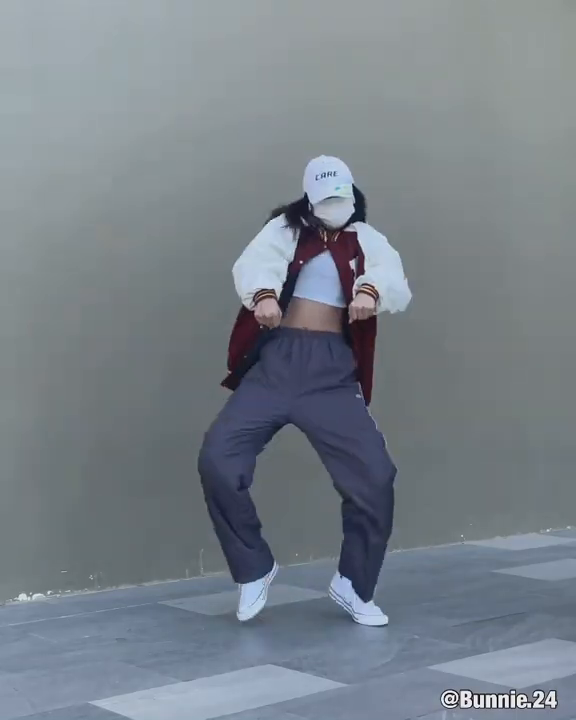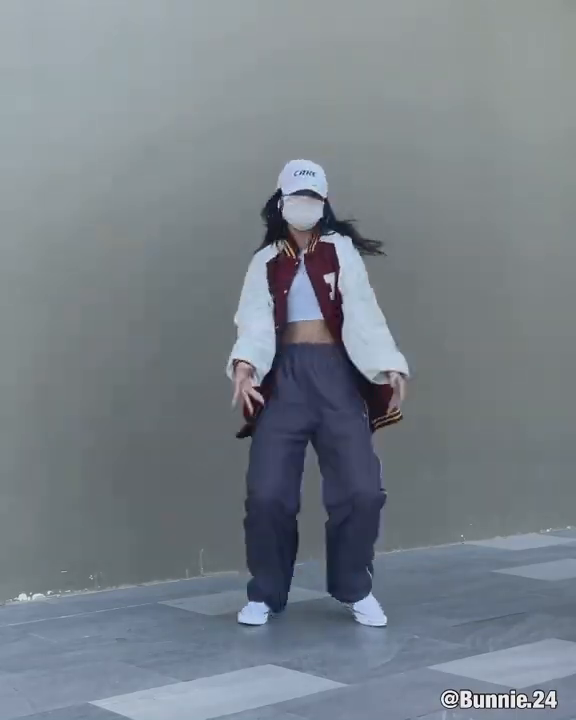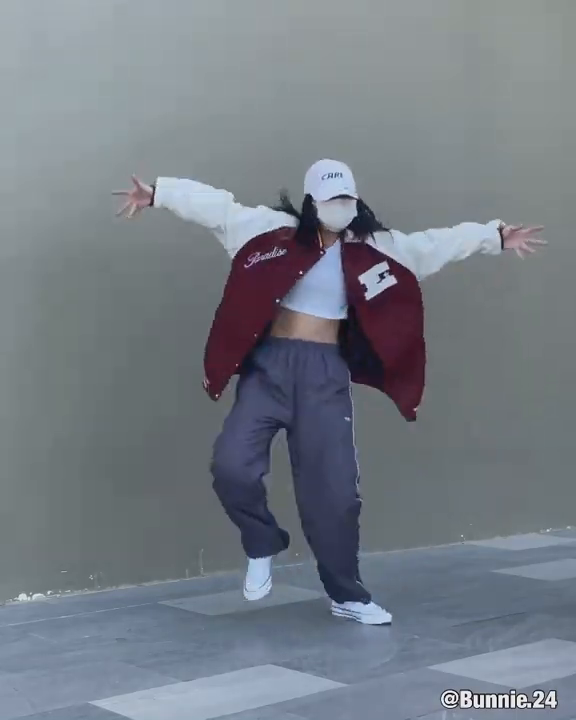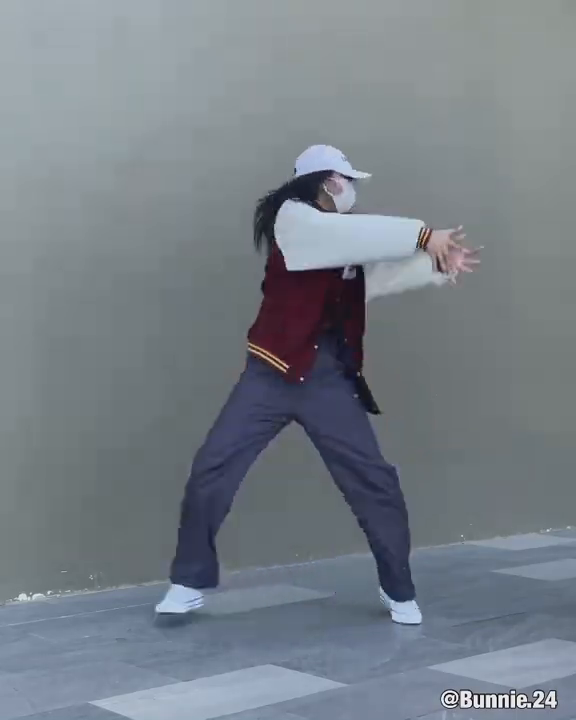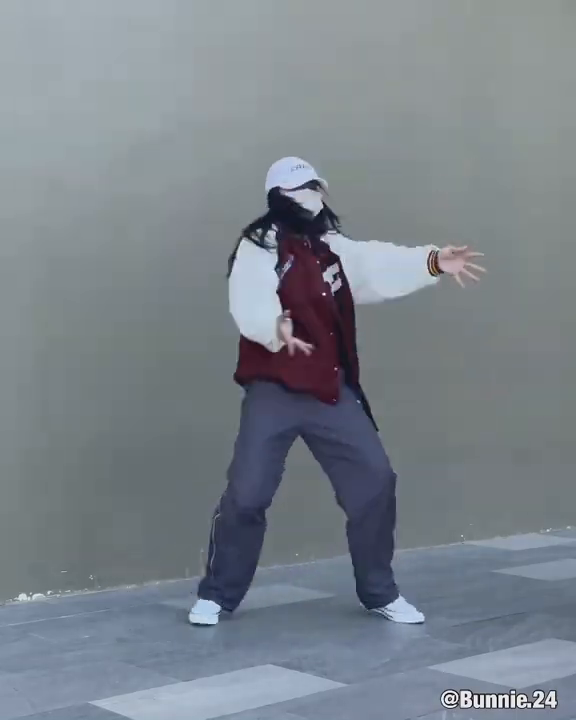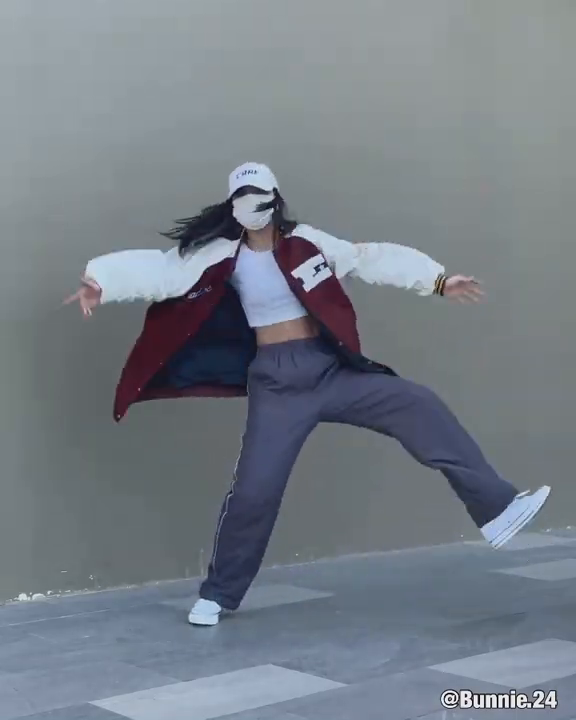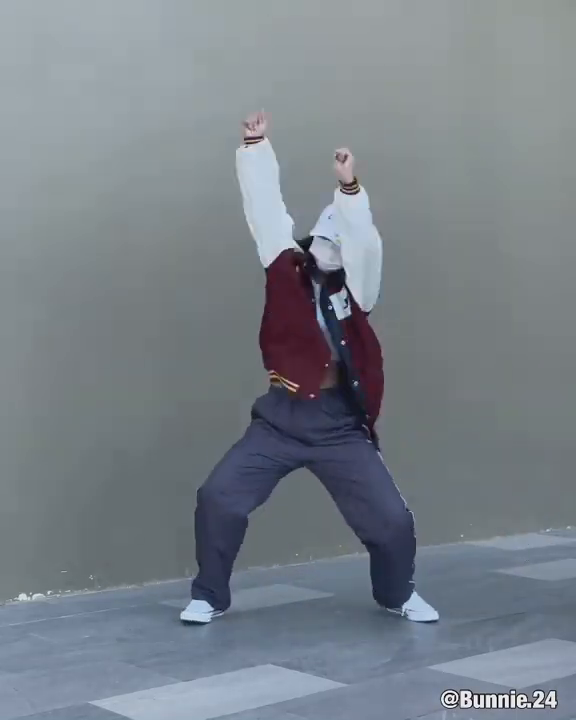
dt=0.3s
person 1, frame 1
left shoulder: (366, 239)
right shoulder: (285, 230)
left elbow: (396, 287)
right elbow: (255, 265)
left wrist: (371, 293)
right wrist: (263, 295)
left hip: (332, 371)
right hip: (275, 362)
left knee: (373, 476)
right knee: (217, 461)
left ankle: (354, 584)
right ankle: (254, 569)
person 1, frame 2
left shoulder: (340, 250)
right shoulder: (268, 261)
left elbow: (363, 317)
right elbow: (255, 324)
left wrist: (392, 369)
right wrist: (244, 364)
left hip: (339, 378)
right hip: (284, 378)
left knee: (357, 490)
right knee: (270, 494)
left ankle: (352, 587)
right ankle: (265, 595)
person 1, frame 3
left shoulder: (374, 247)
right shoulder: (279, 233)
left elbow: (435, 243)
right elbow: (219, 208)
left wrist: (494, 235)
right wrist: (157, 193)
left hip: (326, 377)
right hip: (270, 371)
left knee: (334, 493)
right knee: (232, 467)
left ankle: (348, 595)
right ankle: (264, 545)
person 1, frame 4
left shoulder: (346, 236)
right shoulder: (292, 220)
left elbow: (381, 270)
right elbow: (354, 239)
left wrist: (435, 262)
right wrist: (422, 237)
left hip: (327, 374)
right hip: (274, 369)
left knee: (373, 475)
right knee: (215, 467)
left ankle: (397, 588)
right ankle: (191, 579)
person 1, frame 5
left shoulder: (329, 247)
right shoulder: (259, 244)
left elbow: (376, 272)
right elbow: (249, 301)
left wrist: (436, 262)
right wrist: (275, 328)
left hip: (328, 386)
right hip: (273, 386)
left knee: (375, 481)
right knee: (247, 495)
left ankle: (380, 593)
right ankle: (217, 594)
person 1, frame 6
left shoulder: (307, 244)
right shoulder: (216, 256)
left elbow: (372, 258)
right elbow: (158, 269)
left wrist: (437, 279)
right wrist: (100, 279)
left hip: (332, 369)
right hip: (277, 382)
left knee: (421, 409)
right knee: (255, 490)
left ankle: (496, 507)
right ankle: (219, 593)
person 1, frame 7
left shoulder: (355, 289)
right shoulder: (291, 269)
left elbow: (365, 251)
right elbow: (267, 215)
left wrist: (349, 187)
right wrist: (255, 144)
left hip: (338, 425)
right hip: (281, 421)
left knee: (392, 522)
right knee: (218, 500)
left ankle: (399, 595)
right ankle: (210, 595)
